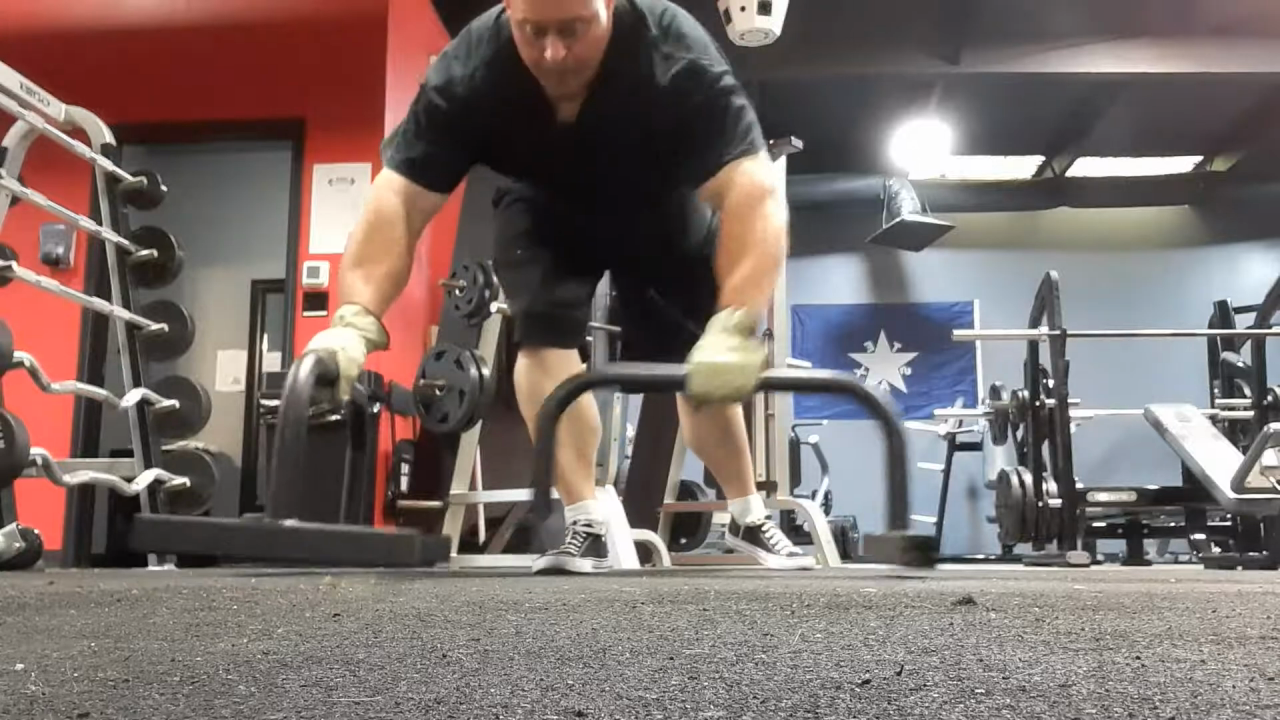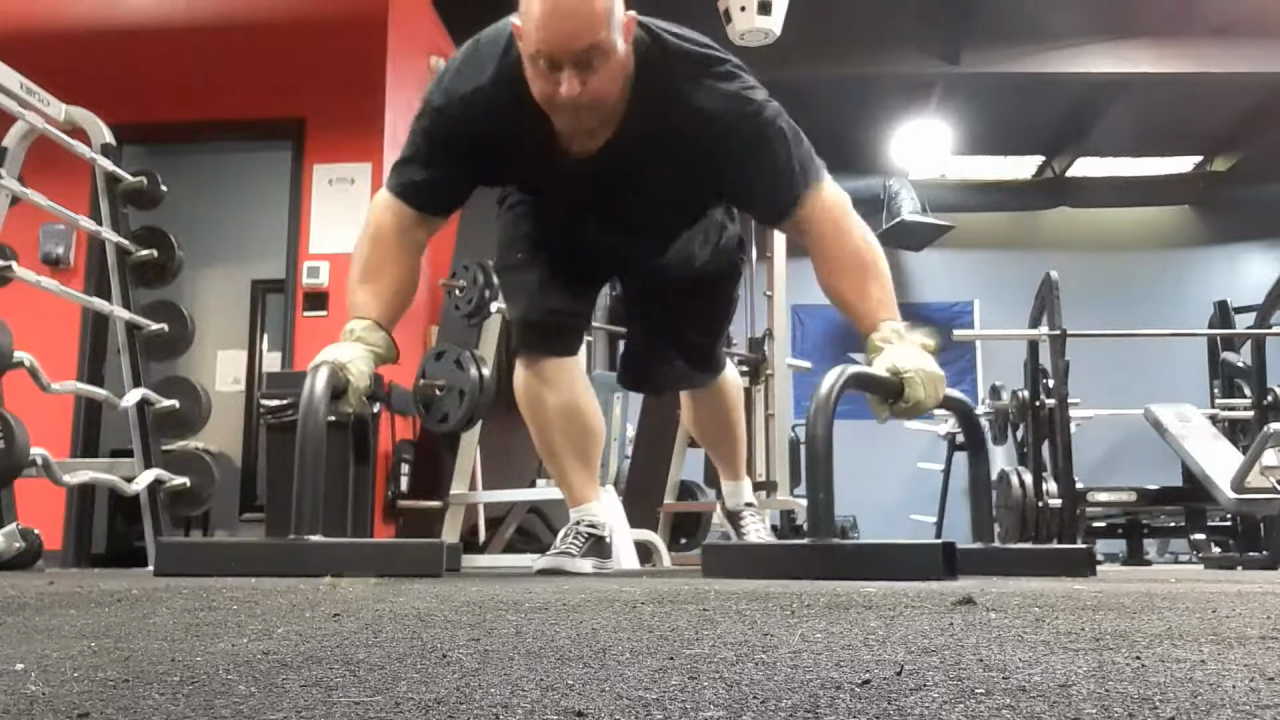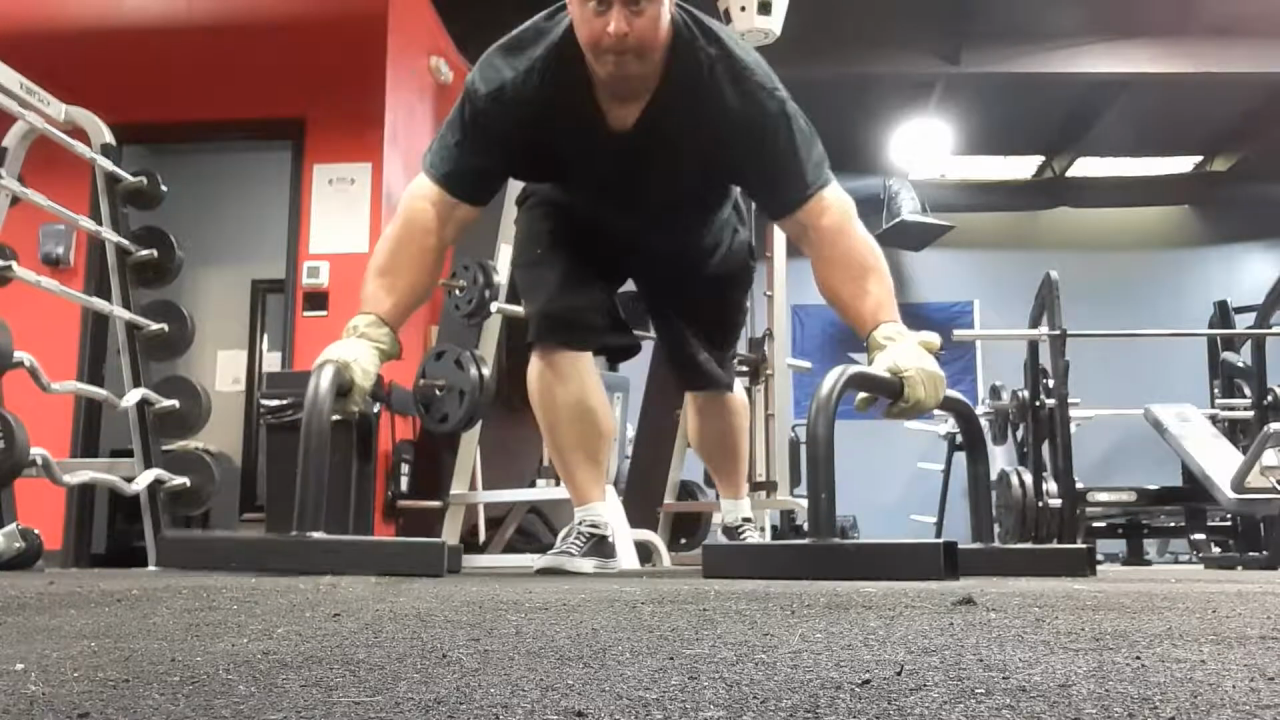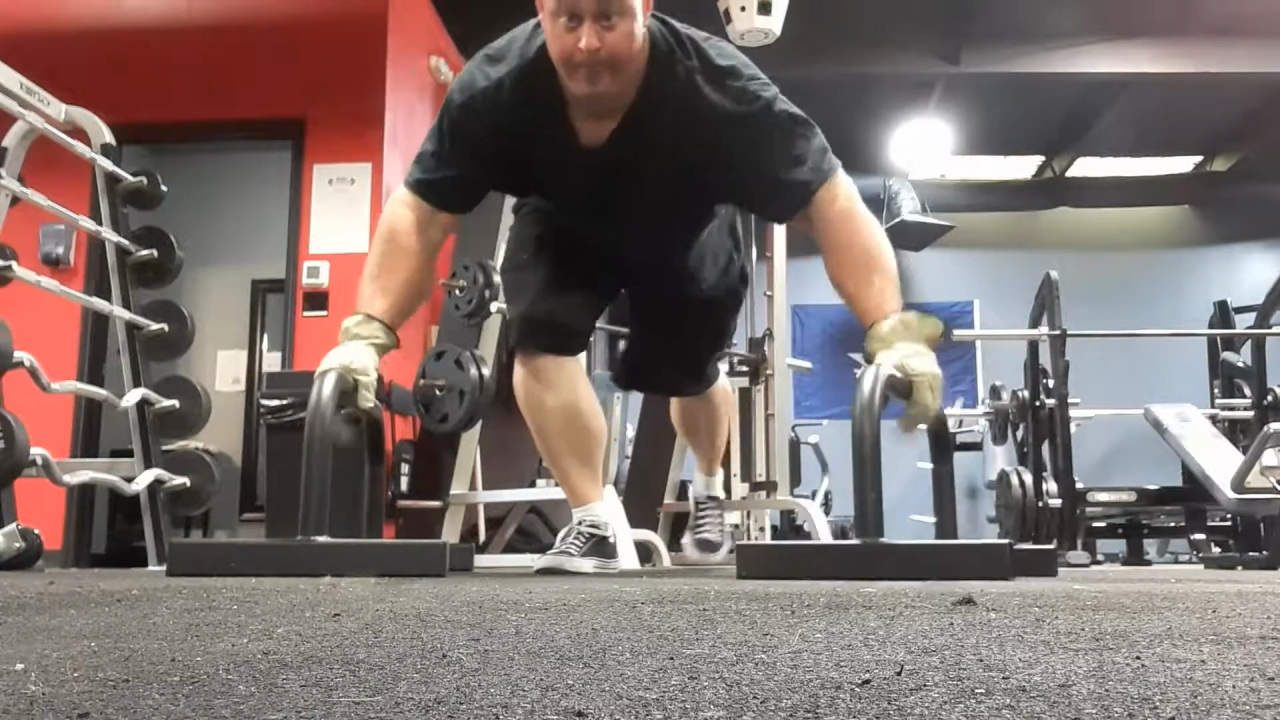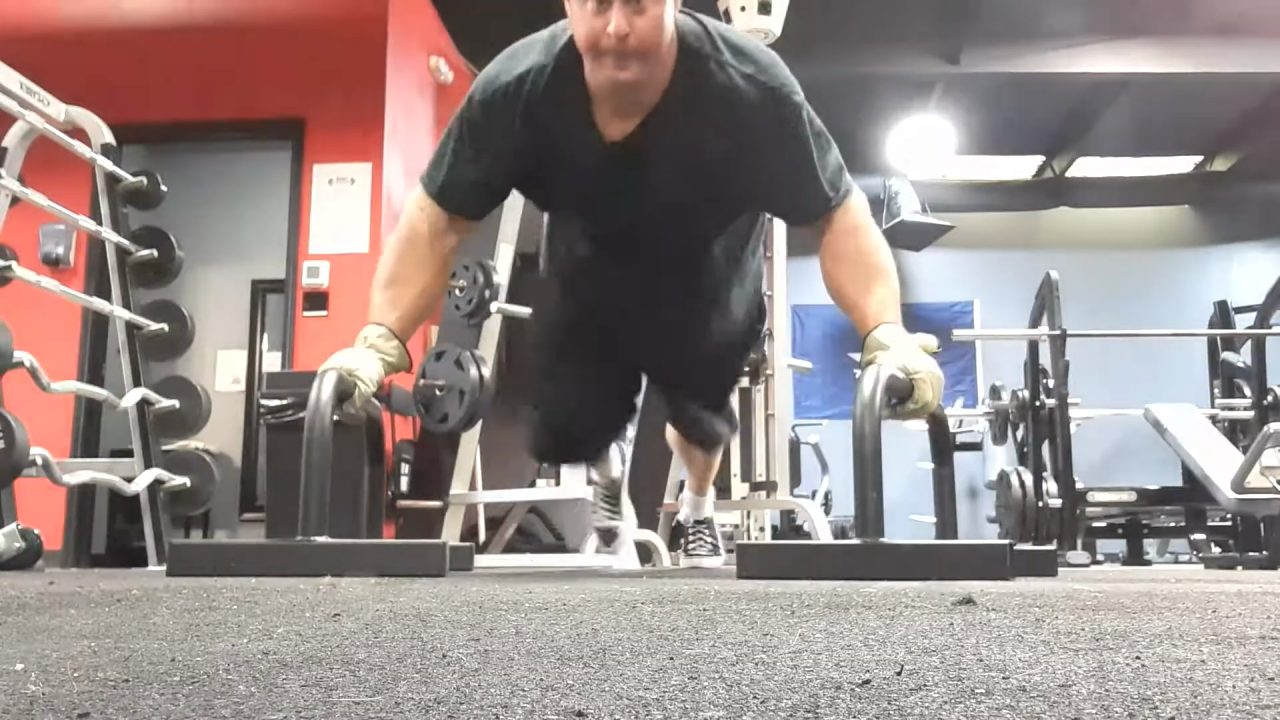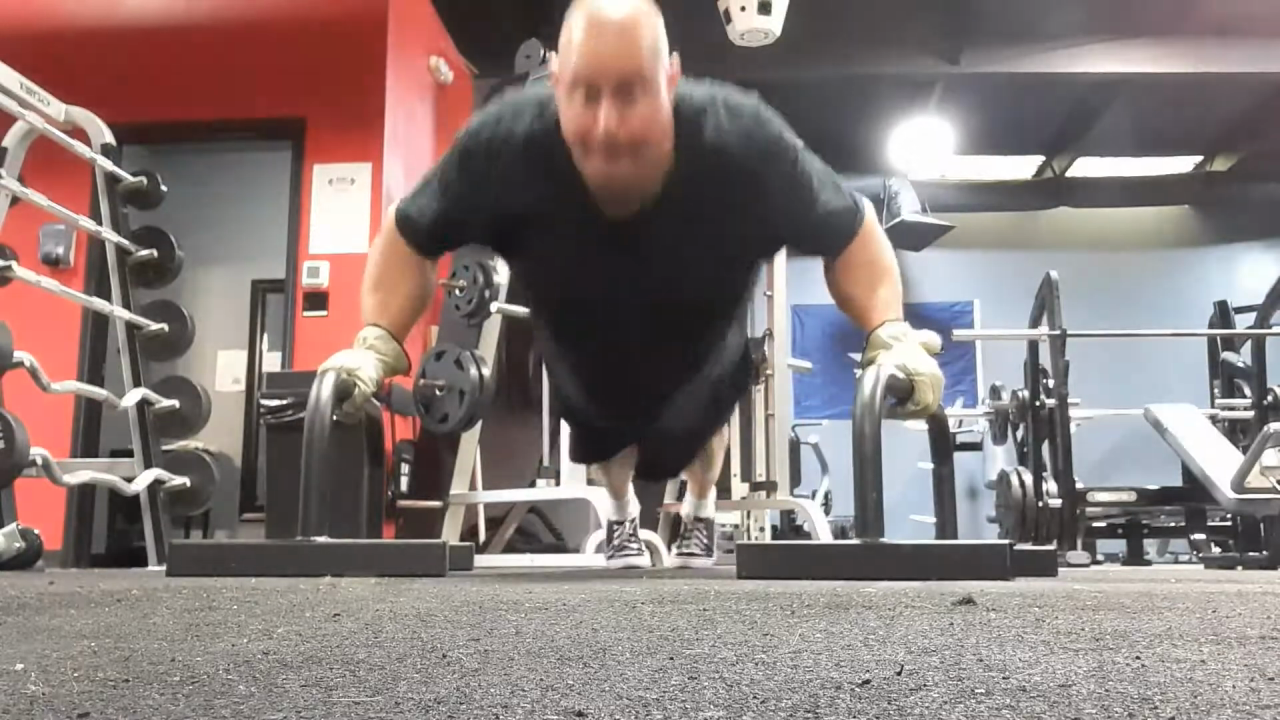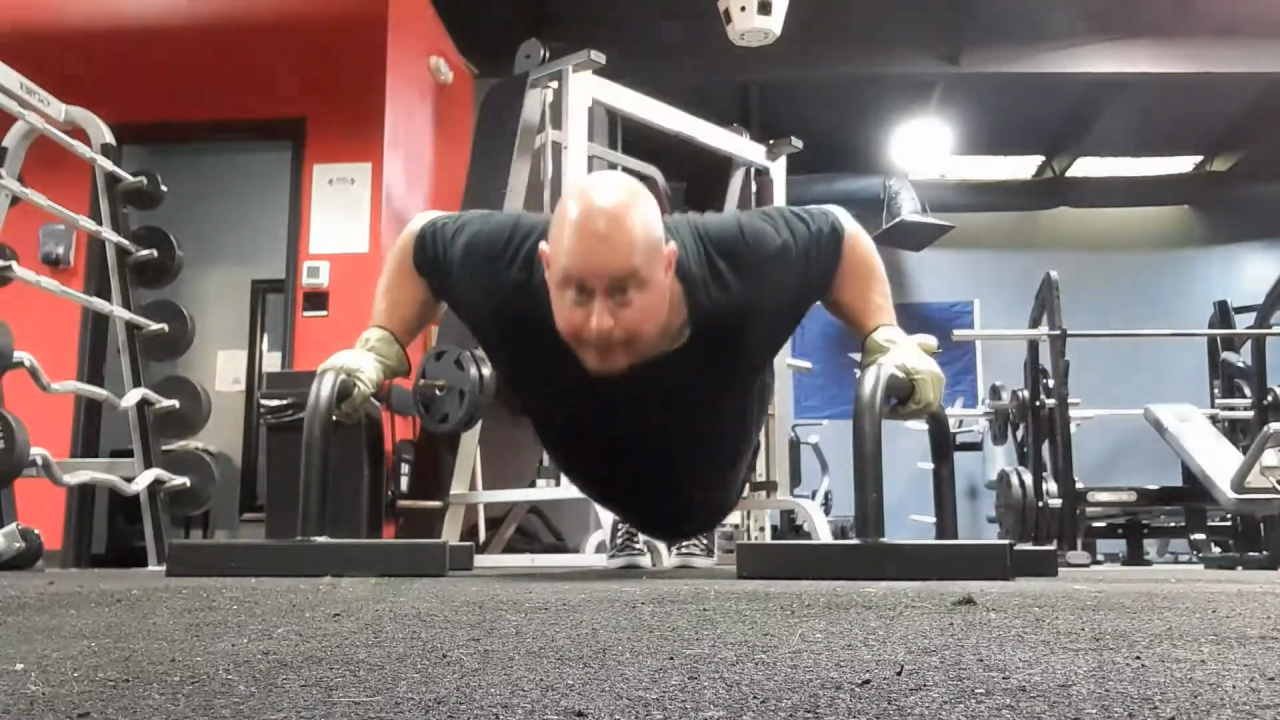
dt=0.4s
person 1, frame 1
left shoulder: (674, 55)
right shoulder: (468, 73)
left elbow: (749, 193)
right elbow: (400, 200)
left wrist: (735, 329)
right wrist: (354, 322)
left hip: (666, 213)
right hip: (547, 209)
left knee: (699, 362)
right knee: (543, 333)
left ankle: (749, 519)
right ankle: (585, 524)
person 1, frame 2
left shoulder: (708, 90)
right shoulder: (474, 91)
left elbow: (818, 213)
right elbow: (402, 219)
left wrist: (890, 338)
right wrist: (364, 336)
left hip: (680, 231)
right hip: (551, 223)
left knee: (699, 366)
right knee: (541, 339)
left ankle: (739, 499)
right ankle: (589, 524)
person 1, frame 3
left shoulder: (733, 80)
right shoulder: (515, 73)
left elbow: (820, 216)
right elbow: (434, 208)
left wrist: (889, 338)
right wrist: (369, 333)
left hip: (695, 226)
right hip: (571, 218)
left knee: (711, 371)
right knee: (559, 336)
left ankle: (738, 518)
right ankle: (592, 525)
person 1, frame 4
left shoulder: (719, 84)
right shoulder: (494, 87)
left elbow: (831, 203)
right elbow: (417, 216)
left wrist: (892, 333)
right wrist: (365, 334)
left hip: (683, 240)
right hip: (561, 231)
left knee: (691, 375)
right knee: (540, 342)
left ankle: (707, 489)
right ankle: (591, 524)
person 1, frame 5
left shoulder: (745, 81)
right shoulder: (516, 86)
left elbow: (838, 214)
right elbow: (437, 219)
left wrist: (888, 339)
right wrist: (379, 343)
left hip: (705, 277)
right hip: (591, 271)
left knee: (700, 419)
right knee: (574, 429)
left ankle: (698, 514)
right ankle: (608, 482)
person 1, frame 6
left shoulder: (742, 143)
right shoulder: (503, 143)
left elbow: (849, 231)
right elbow: (409, 234)
left wrist: (893, 339)
right wrist: (373, 349)
left hip: (698, 352)
right hip: (583, 351)
left knee: (689, 442)
right knee: (605, 448)
left ankle: (697, 517)
right ankle: (621, 524)
person 1, frame 7
left shoulder: (740, 268)
right shoulder: (503, 267)
left elbow: (836, 234)
right elbow: (423, 240)
left wrist: (888, 341)
right wrist: (378, 349)
left ankle: (696, 531)
right ankle: (628, 525)
